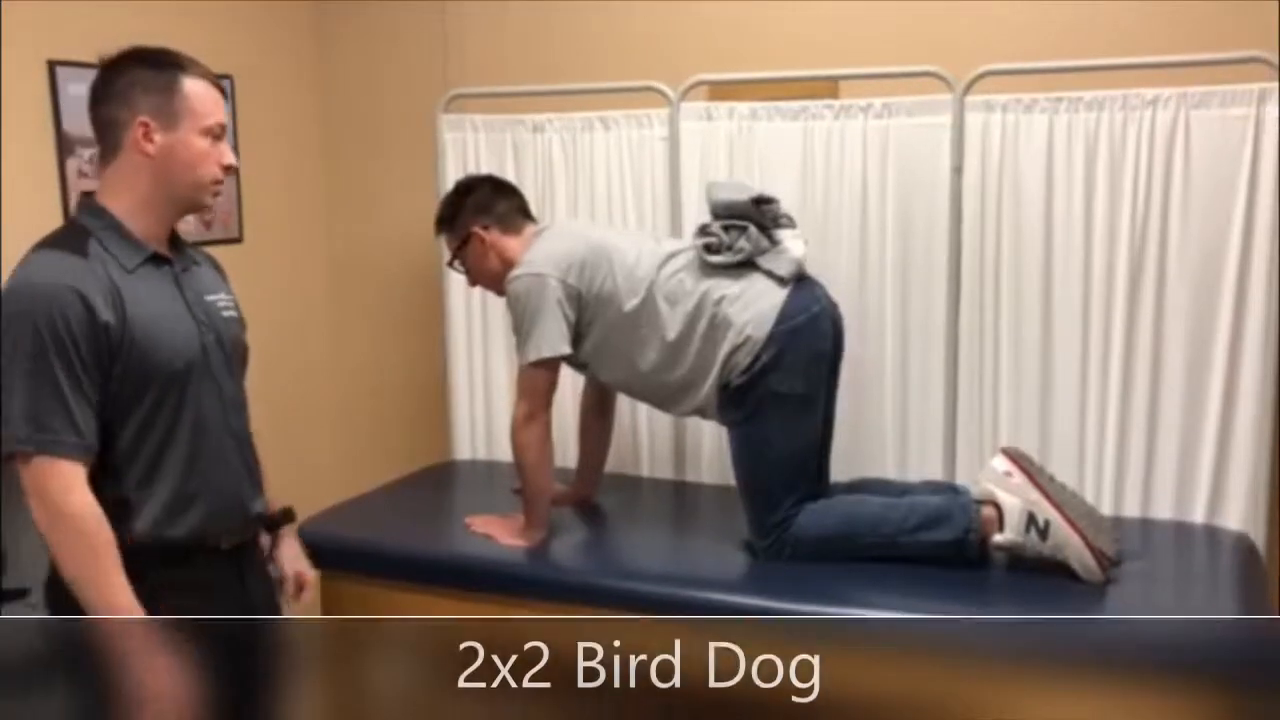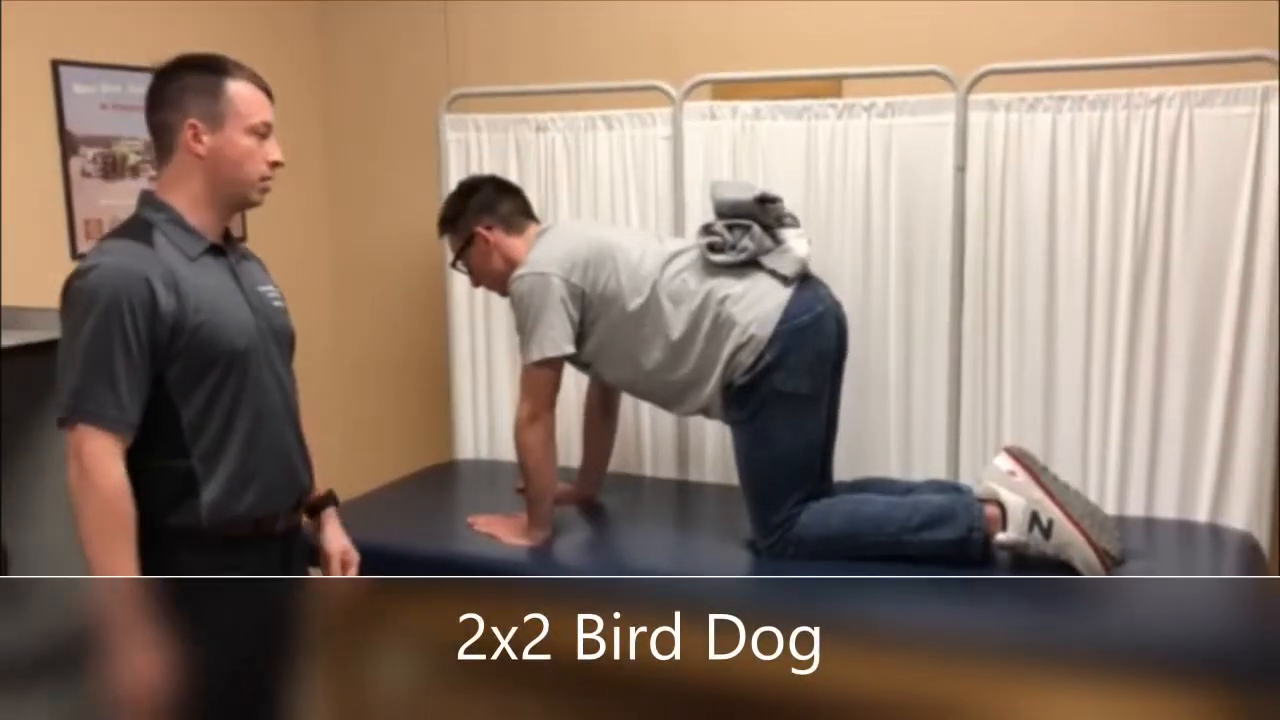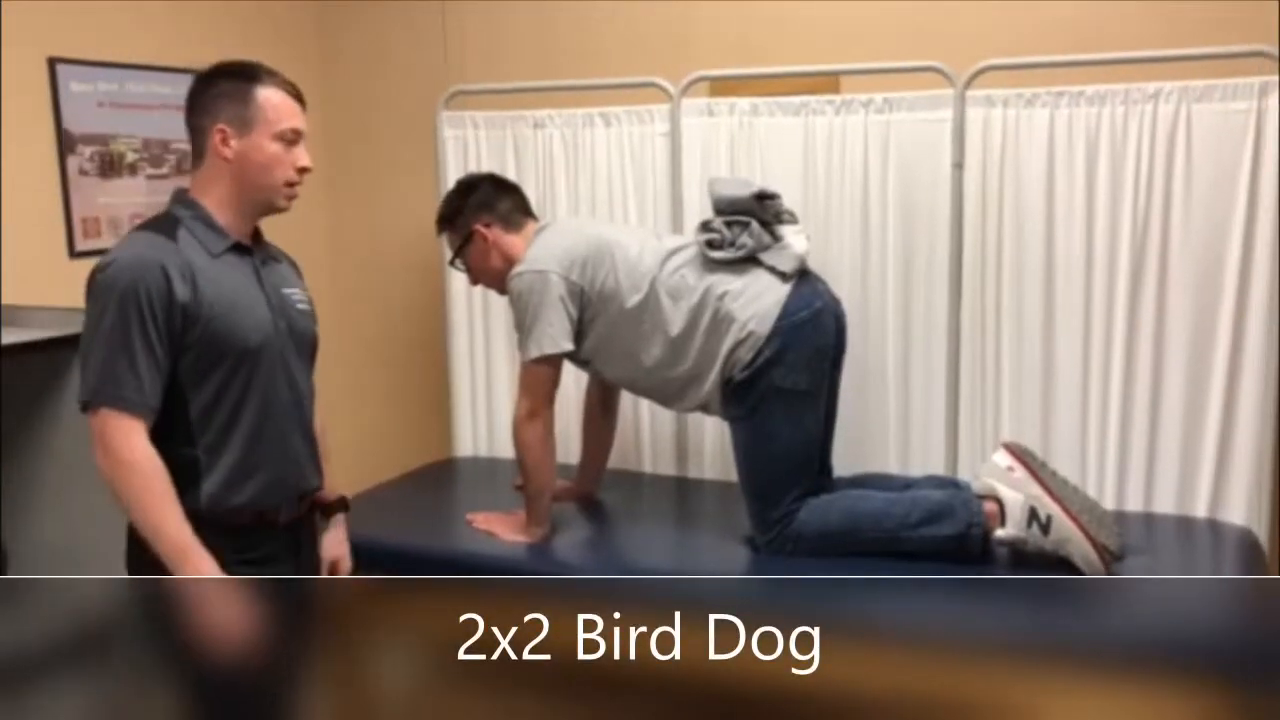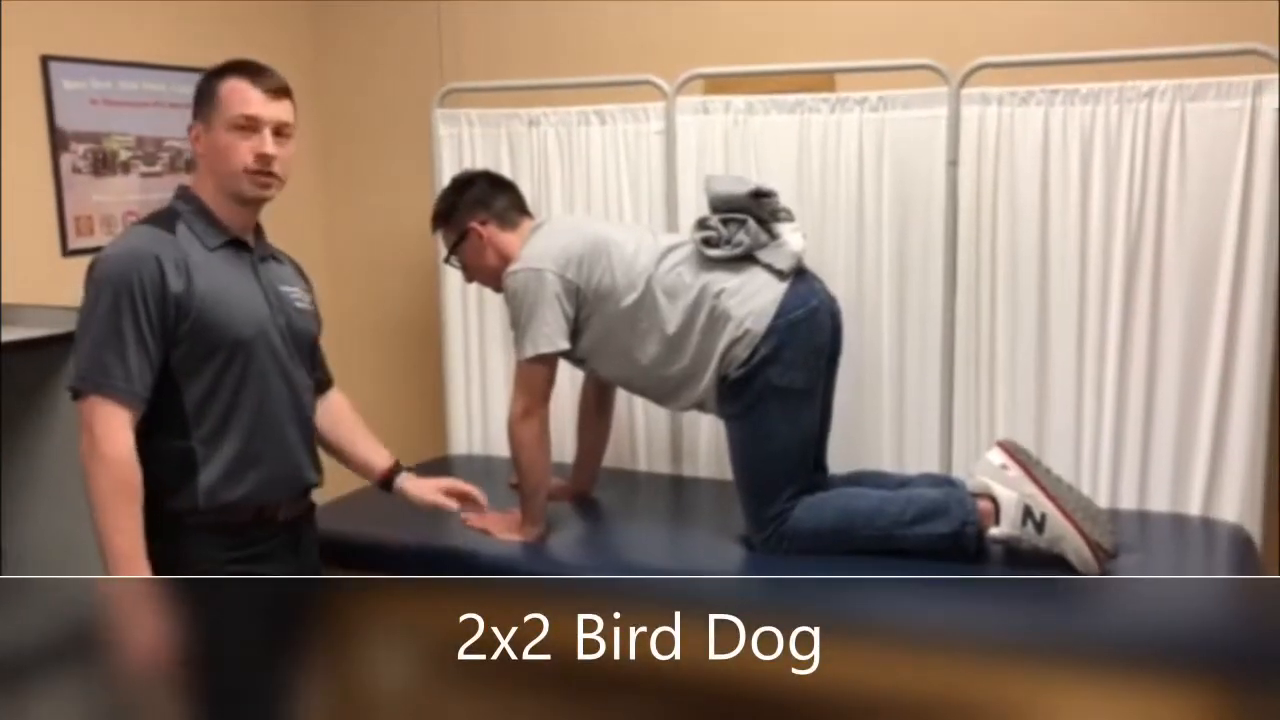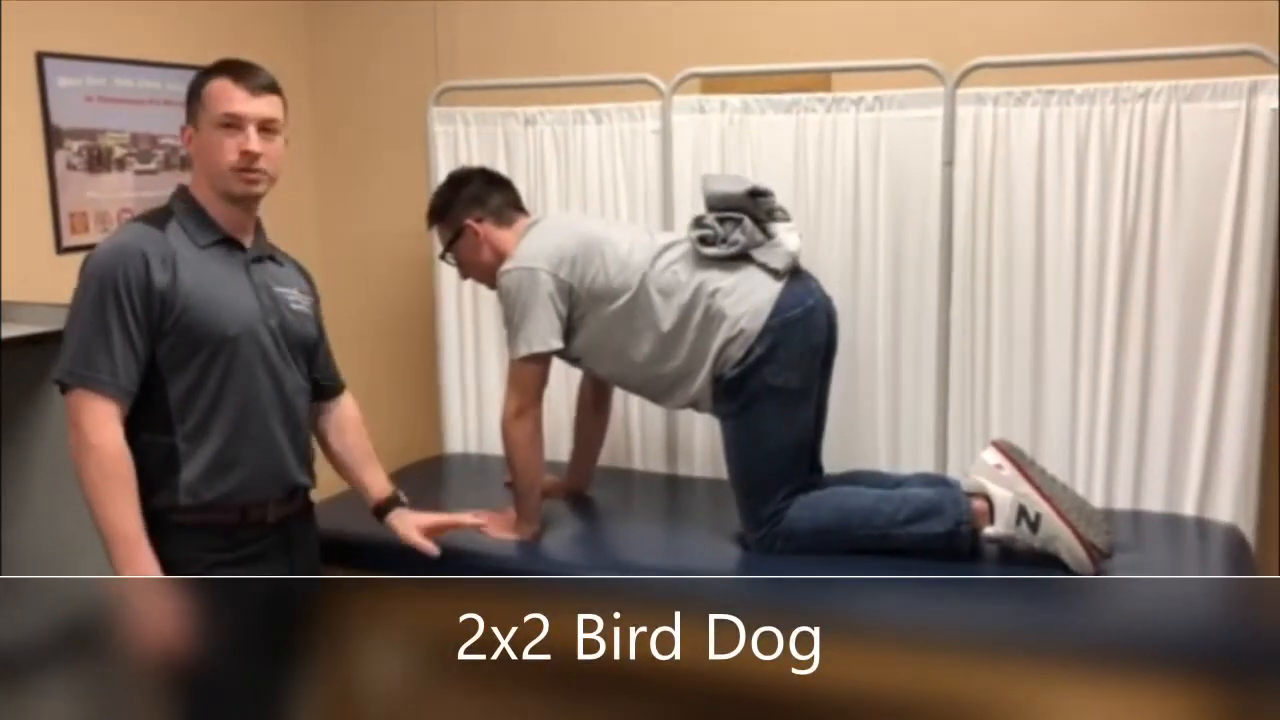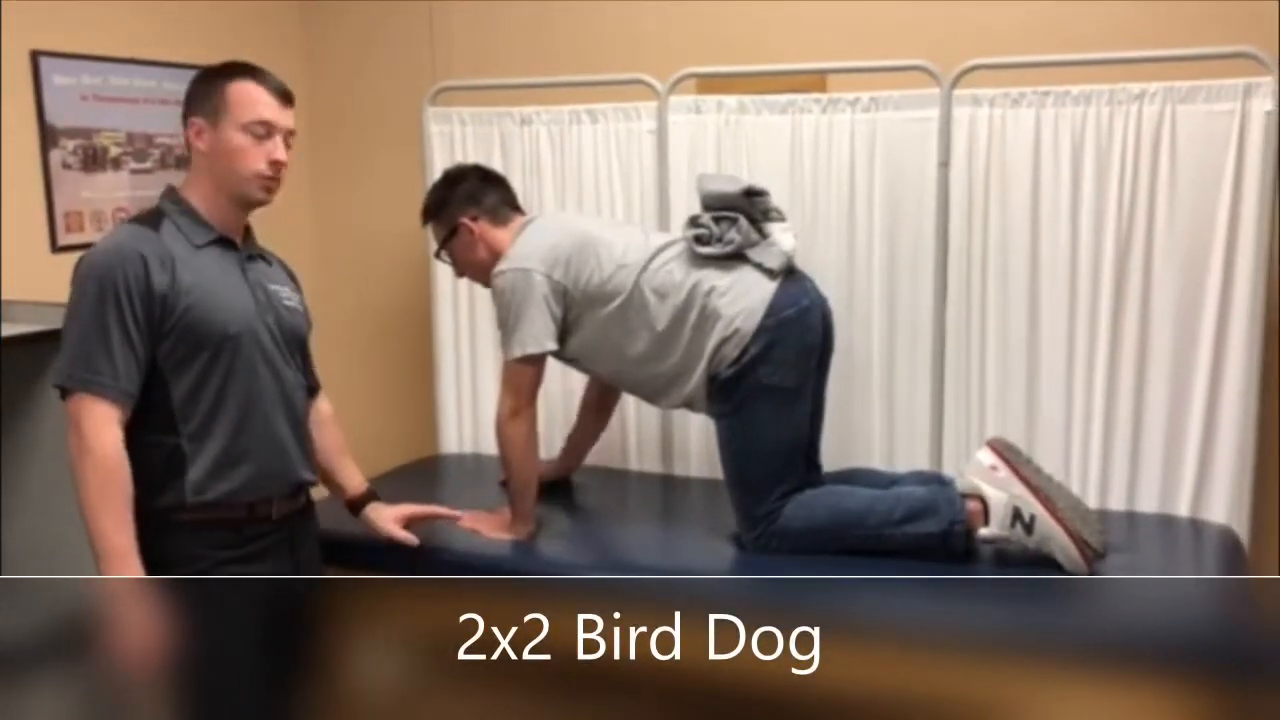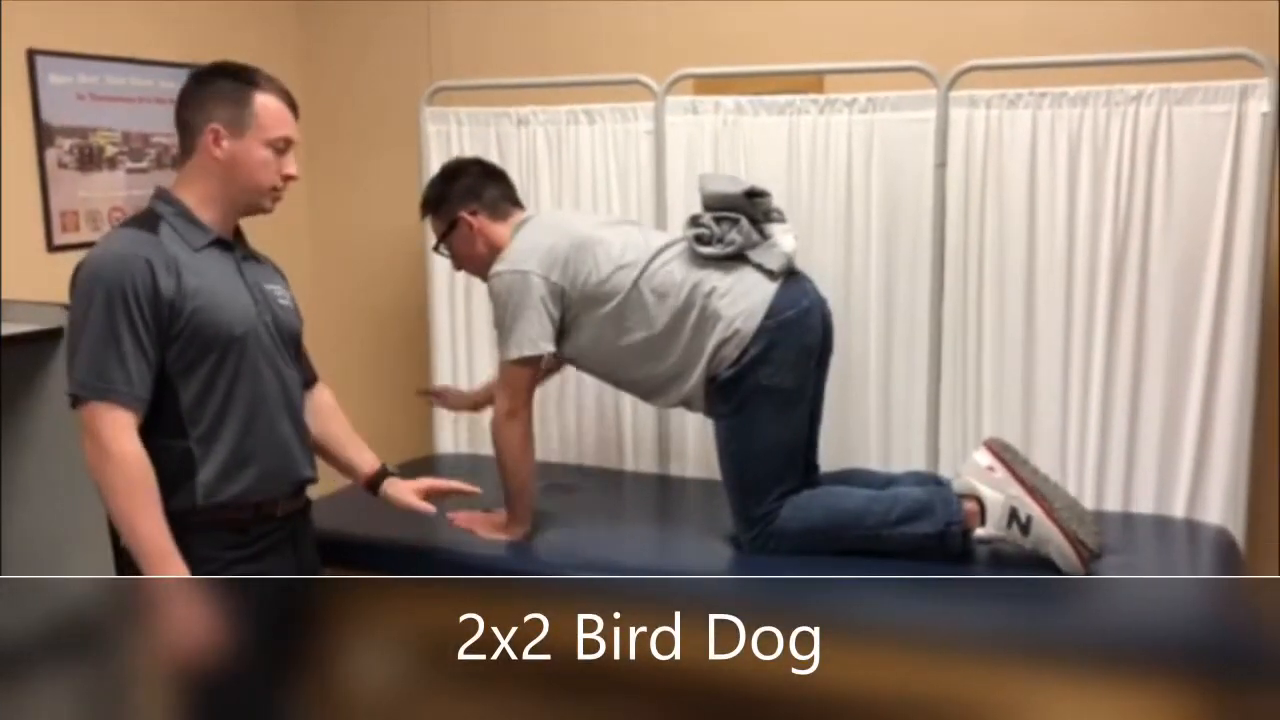
dt=0.4s
person 1, frame 1
left shoulder: (535, 276)
right shoulder: (569, 254)
left elbow: (530, 416)
right elbow: (600, 387)
left wrist: (532, 524)
right wrist: (581, 487)
left hip: (767, 343)
right hip: (796, 314)
left knee: (781, 534)
right knee: (797, 504)
left ankle: (992, 520)
right ankle: (988, 496)
person 1, frame 2
left shoulder: (539, 276)
right shoulder: (573, 253)
left elbow: (534, 416)
right elbow: (604, 387)
left wrist: (536, 524)
right wrist: (584, 487)
left hip: (771, 343)
right hip: (799, 315)
left knee: (785, 533)
right knee: (803, 504)
left ankle: (996, 519)
right ankle: (988, 496)
person 1, frame 3
left shoulder: (538, 273)
right shoulder: (574, 250)
left elbow: (533, 413)
right elbow: (604, 385)
left wrist: (533, 521)
right wrist: (583, 484)
left hip: (770, 338)
right hip: (799, 310)
left knee: (784, 529)
right knee: (800, 498)
left ankle: (996, 515)
right ankle: (990, 490)
person 1, frame 4
left shoulder: (534, 272)
right shoulder: (568, 248)
left elbow: (528, 412)
right elbow: (599, 383)
left wrist: (528, 521)
right wrist: (578, 483)
left hip: (766, 338)
right hip: (794, 309)
left knee: (779, 527)
right knee: (796, 495)
left ankle: (990, 514)
right ankle: (982, 488)
person 1, frame 5
left shoulder: (526, 270)
right shoulder: (562, 246)
left elbow: (521, 410)
right elbow: (598, 379)
left wrist: (523, 519)
right wrist: (573, 480)
left hip: (761, 336)
right hip: (790, 308)
left knee: (774, 526)
right knee: (790, 494)
left ankle: (984, 513)
right ankle: (978, 489)
person 1, frame 6
left shoulder: (521, 271)
right shoulder: (558, 243)
left elbow: (515, 411)
right elbow: (609, 374)
left wrist: (519, 519)
right wrist: (561, 469)
left hip: (756, 337)
right hip: (785, 307)
left knee: (770, 525)
right knee: (791, 492)
left ankle: (980, 513)
right ankle: (971, 488)
person 1, frame 7
left shoulder: (517, 271)
right shoulder: (554, 237)
left elbow: (514, 413)
right elbow: (560, 355)
left wrist: (515, 520)
right wrist: (474, 398)
left hip: (756, 340)
right hip: (785, 308)
left knee: (767, 526)
right knee: (789, 493)
left ankle: (974, 514)
right ankle: (970, 489)
person 2, frame 1
left shoulder: (203, 272)
right shoulder: (57, 287)
right elbow: (57, 489)
left wrist: (277, 527)
left hip: (241, 574)
right hip: (142, 592)
person 2, frame 2
left shoulder: (246, 268)
right shoulder: (125, 276)
right elbow: (96, 460)
left wrist: (322, 512)
right wrist: (127, 625)
left hip: (276, 554)
right hip: (199, 571)
person 2, frame 3
left shoulder: (281, 270)
right shoulder: (145, 268)
right elbow: (120, 441)
left wrist: (330, 514)
right wrist: (200, 576)
left hip: (289, 548)
right hip: (213, 560)
person 2, frame 4
left shoulder: (285, 272)
right shoulder: (142, 261)
right elbow: (108, 432)
left wrist: (398, 477)
right wrist: (134, 592)
left hip: (292, 541)
right hip: (205, 558)
person 2, frame 5
left shoulder: (290, 276)
right shoulder: (135, 260)
left elbow: (330, 403)
right elbow: (95, 424)
left wrist: (390, 506)
right wrist: (140, 574)
left hip: (291, 542)
right hip: (198, 555)
person 2, frame 6
left shoulder: (276, 273)
right shoulder: (131, 261)
right elbow: (96, 429)
left wrist: (363, 500)
right wrist: (125, 583)
left hip: (294, 542)
right hip: (201, 557)
person 2, frame 7
left shoulder: (262, 271)
right shoulder: (130, 264)
right elbow: (109, 435)
left wrist: (379, 478)
right wrist: (172, 585)
left hip: (289, 541)
right hip: (205, 557)
